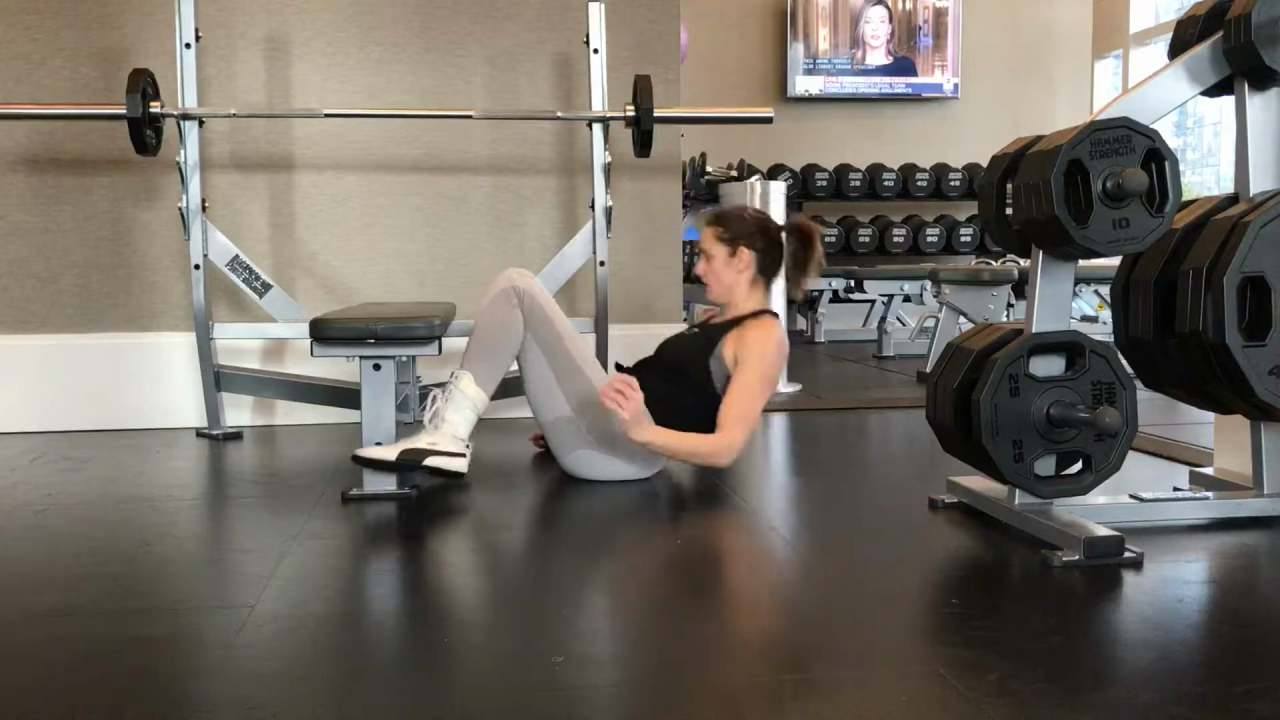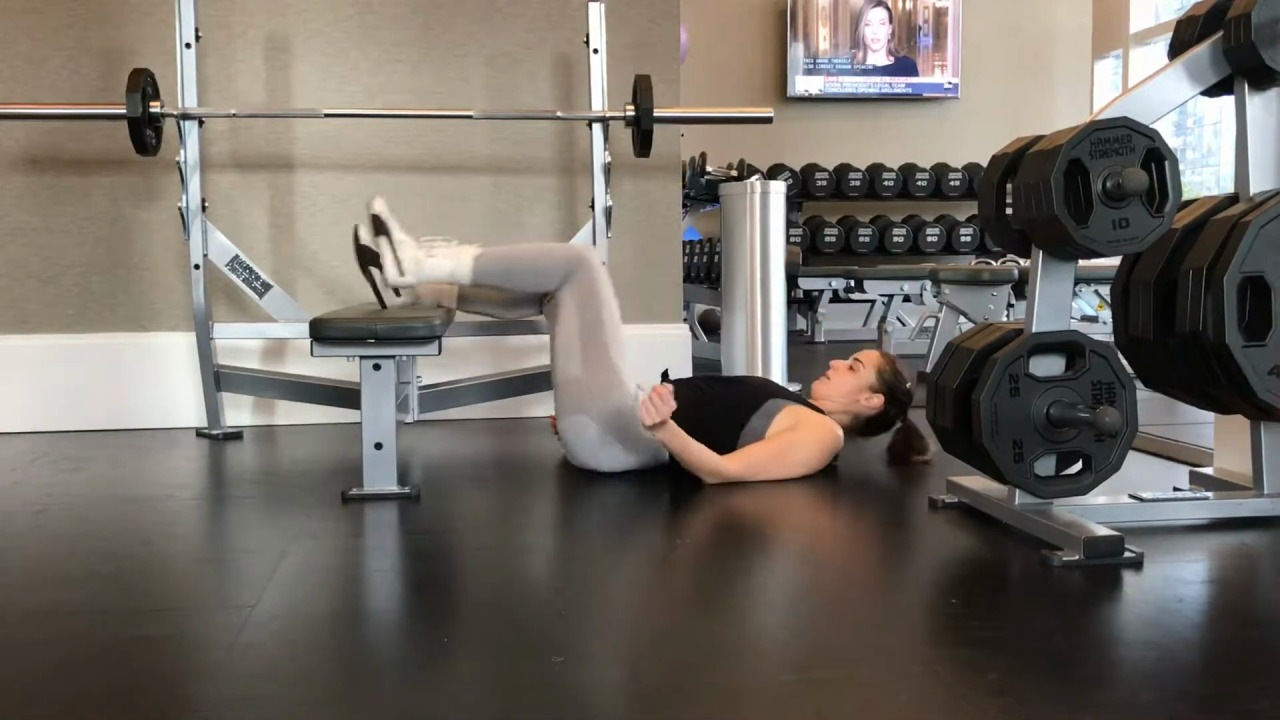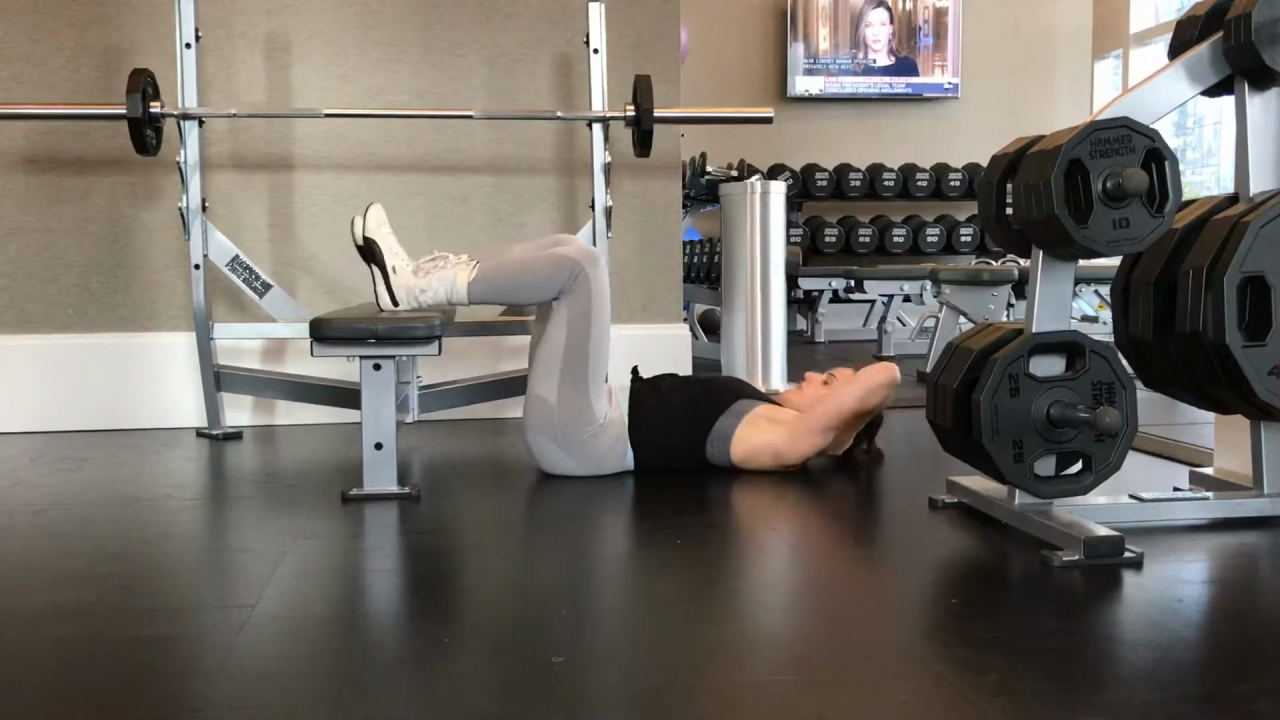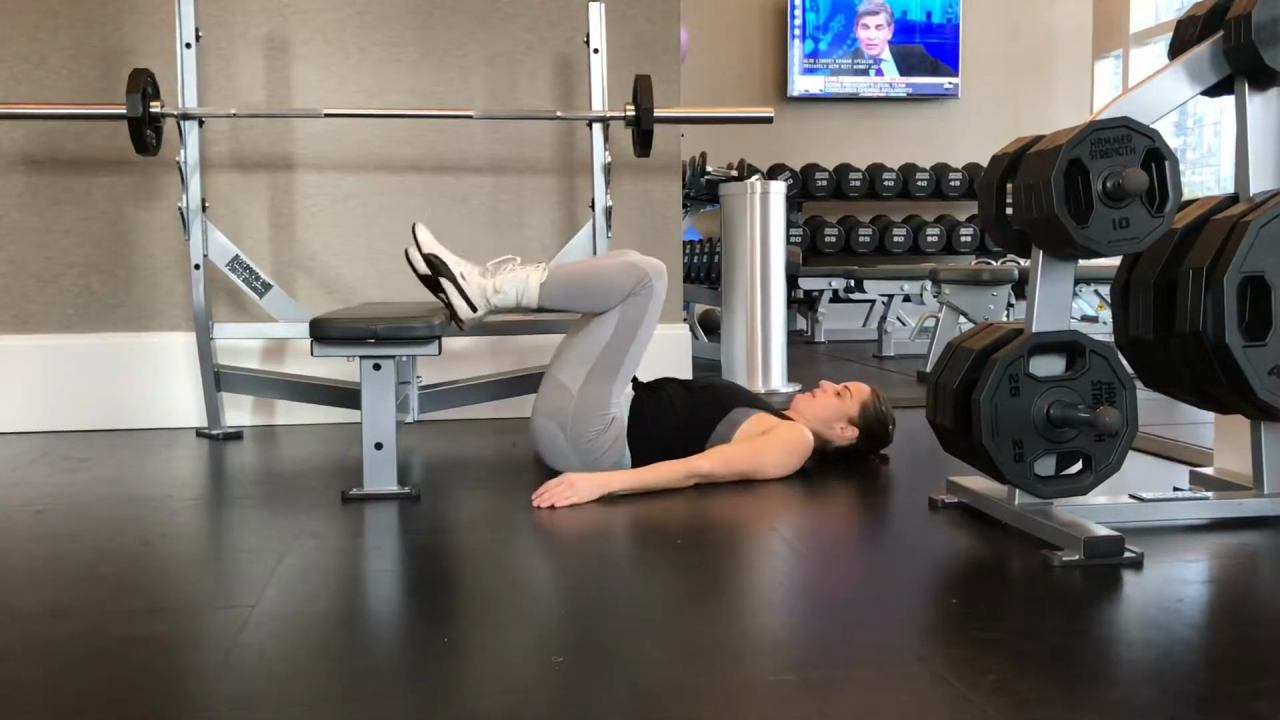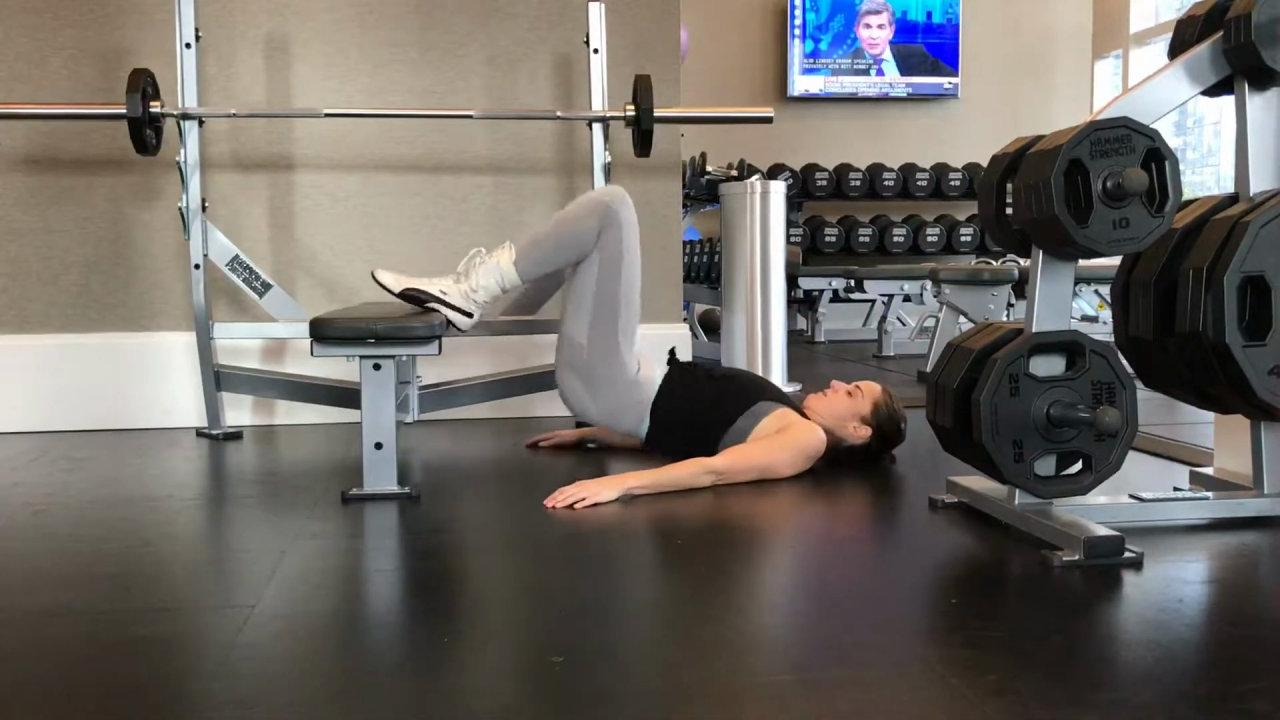
dt=1s
person 1, frame 1
left shoulder: (763, 337)
right shoulder: (726, 321)
left elbow: (724, 448)
left wrist: (642, 429)
left hip: (619, 446)
right hip: (611, 428)
left knee: (515, 289)
right knee: (517, 291)
left ankle: (447, 437)
right ankle: (444, 432)
person 1, frame 2
left shoulder: (820, 436)
right shoulder: (792, 416)
left elbow: (720, 470)
left wrist: (662, 428)
left hip: (610, 430)
right hip: (608, 424)
left knee: (578, 263)
right knee: (560, 283)
left ankle: (417, 264)
right ankle: (409, 281)
person 1, frame 3
left shoulder: (796, 437)
right shoulder: (770, 416)
left elbow: (884, 373)
left wrist: (847, 427)
left hip: (580, 441)
right hip: (603, 420)
left knee: (577, 265)
right knee: (566, 252)
left ankle: (414, 289)
right ankle: (416, 279)
person 1, frame 4
left shoulder: (794, 441)
right shoulder: (772, 427)
left elbow: (700, 468)
left wrist: (600, 482)
left hip: (584, 437)
right hip: (613, 421)
left knee: (645, 275)
right knee: (627, 271)
left ankle: (483, 290)
right ankle: (481, 289)
person 1, frame 5
left shoulder: (807, 441)
right shoulder: (786, 421)
left elbow: (713, 469)
left wrist: (619, 485)
right wrist: (586, 433)
left hip: (613, 390)
right hip: (628, 392)
left knee: (611, 207)
left ankle: (469, 292)
right ankle: (469, 293)
